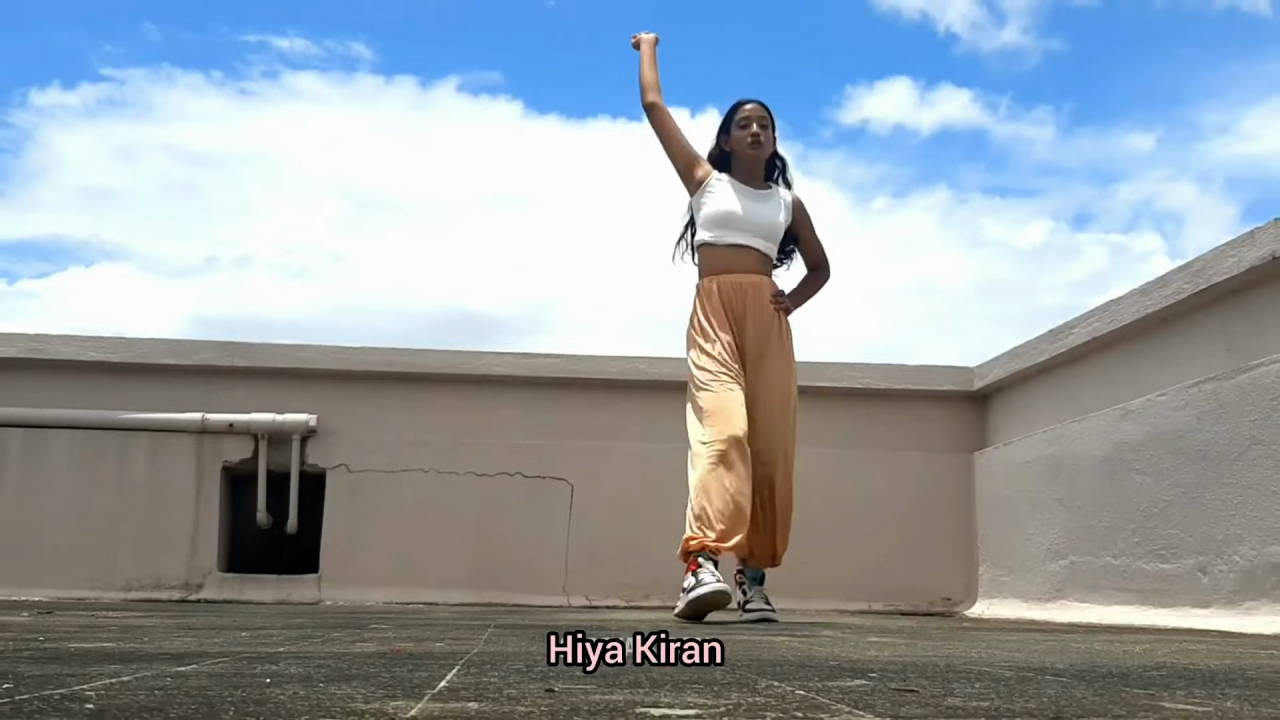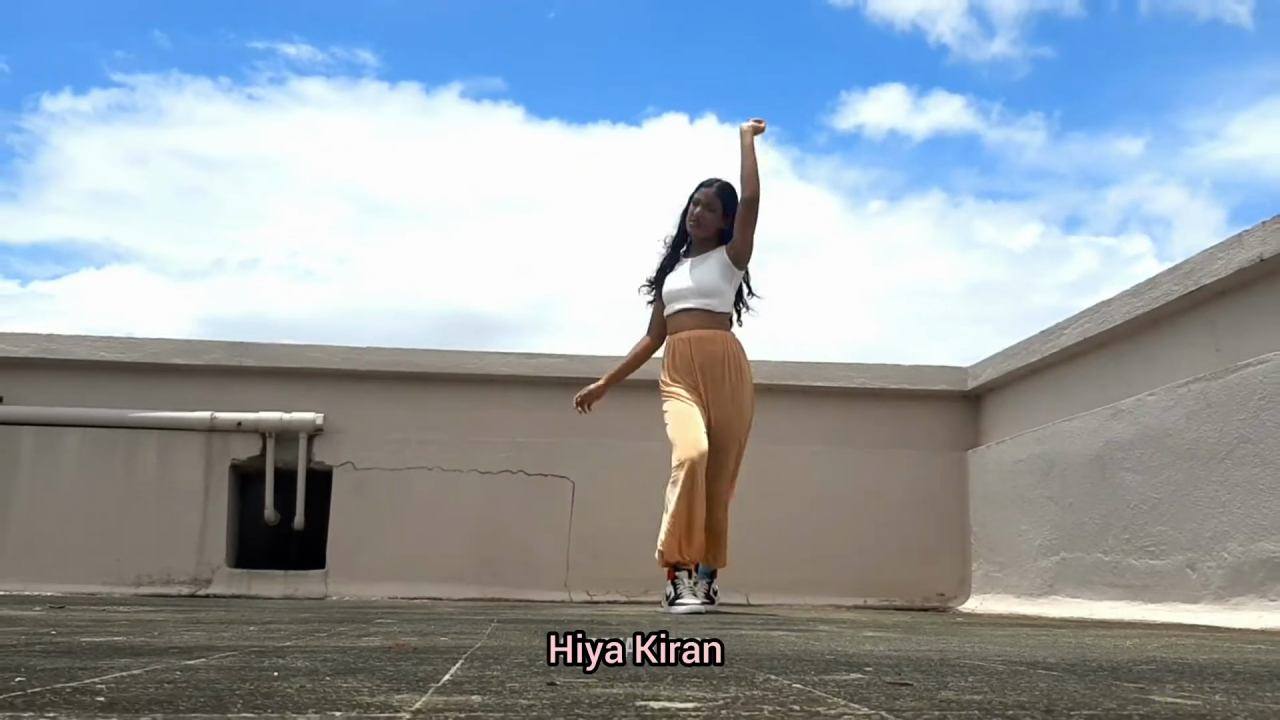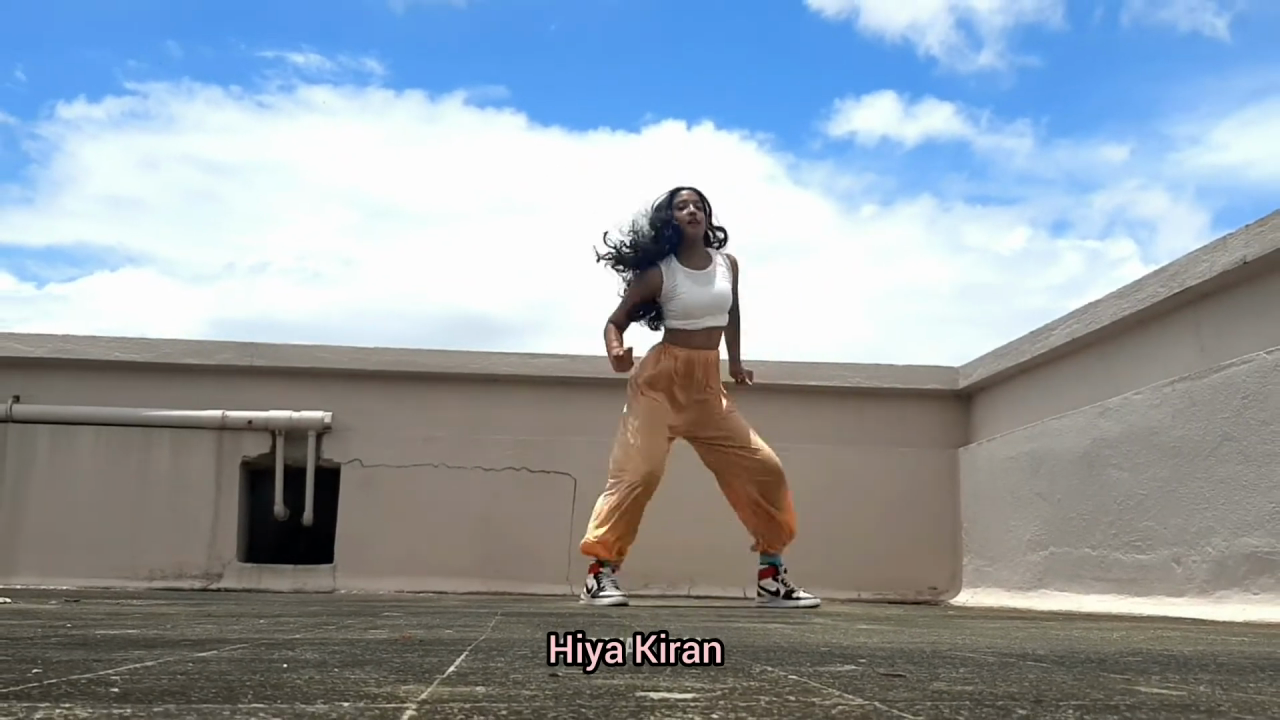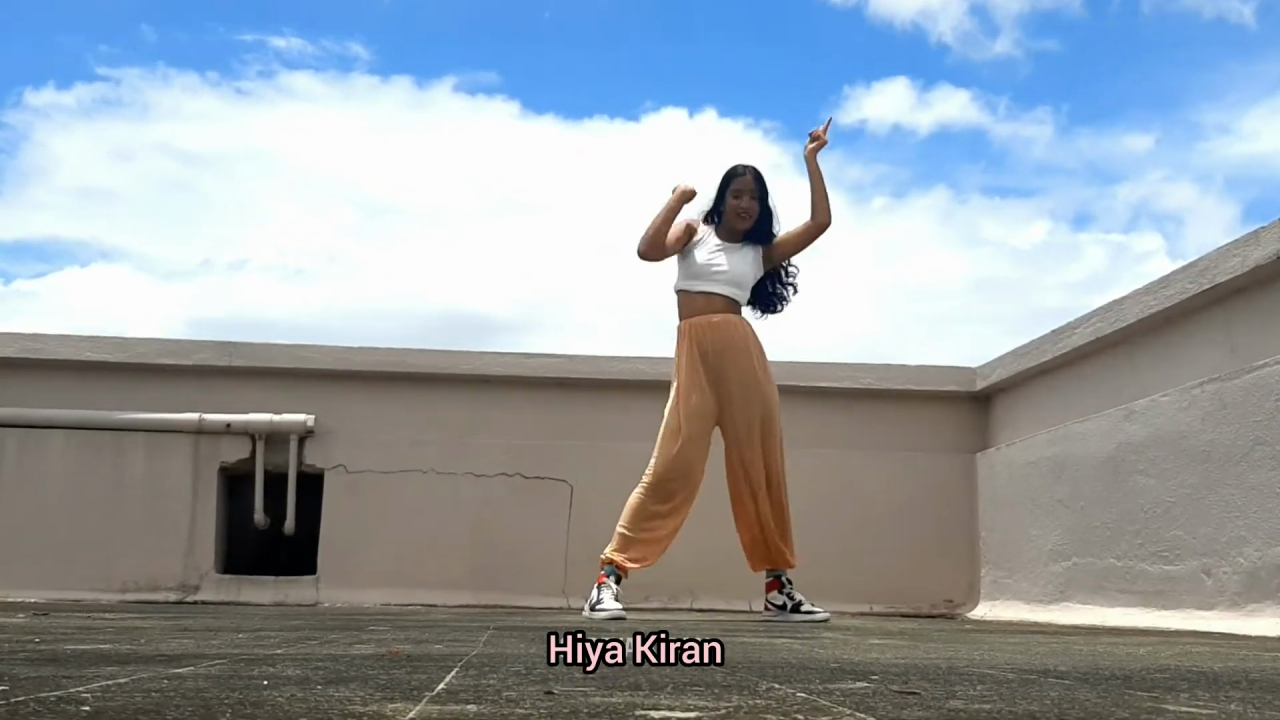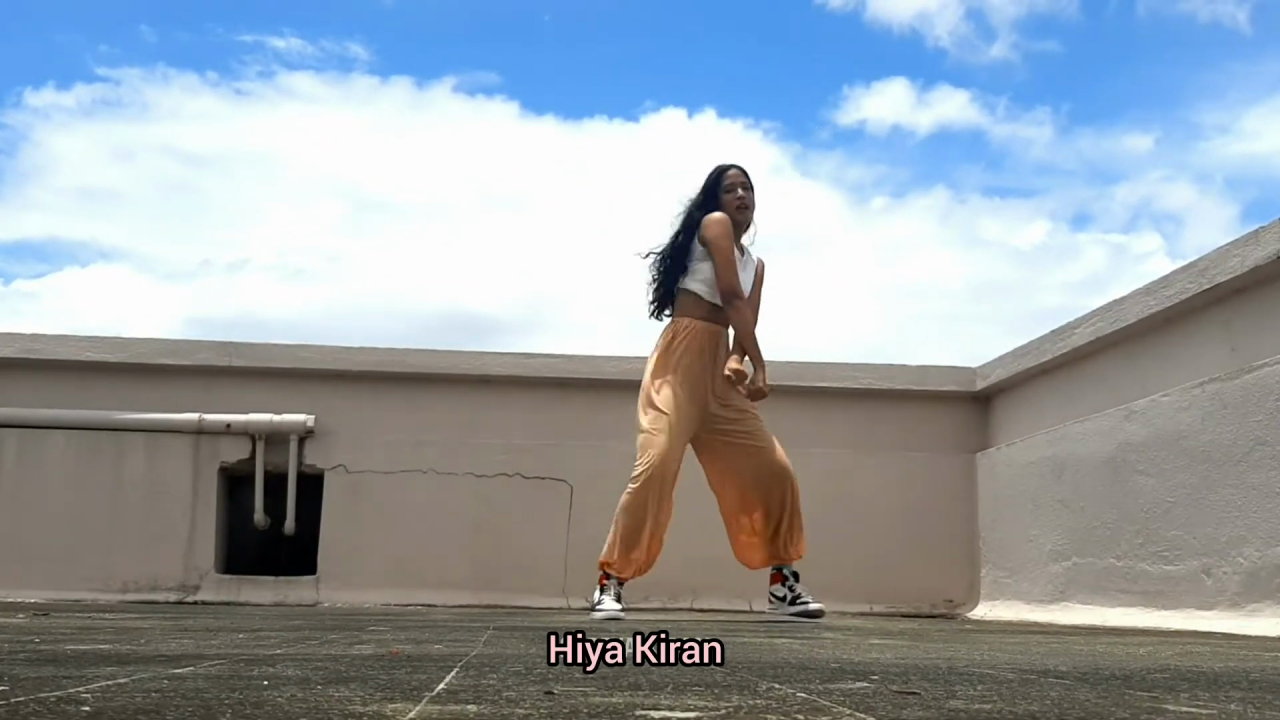
dt=1s
person 1, frame 1
left shoulder: (788, 202)
right shoulder: (704, 179)
left elbow: (820, 269)
right elbow: (655, 106)
left wrist: (791, 299)
right wrist: (648, 49)
left hip: (768, 329)
right hip: (712, 319)
left knee: (771, 448)
right knee: (725, 431)
left ankle: (752, 576)
right ankle: (701, 567)
person 1, frame 2
left shoulder: (732, 256)
right shoulder: (672, 269)
left elbow: (751, 201)
right elbow: (652, 338)
left wrist: (746, 141)
right wrist: (603, 384)
left hip: (725, 366)
right hip: (676, 373)
left knee: (718, 476)
right knee: (690, 455)
left ankle: (705, 575)
right ankle: (679, 573)
person 1, frame 3
left shoulder: (728, 263)
right shoulder: (658, 270)
right elbow: (616, 321)
left wrist: (736, 363)
right wrist: (616, 349)
left hip: (707, 385)
right hip: (661, 381)
left knee: (765, 468)
right knee: (639, 471)
left ankle: (771, 575)
right ankle: (601, 569)
person 1, frame 4
left shoulder: (763, 253)
right shoulder: (693, 231)
left elbow: (821, 223)
right elbow: (648, 250)
left wrist: (812, 160)
right wrist: (678, 196)
left hip: (744, 354)
right hip: (693, 353)
left knee: (761, 470)
right knee: (672, 466)
left ankle: (777, 585)
right ankle: (610, 575)
person 1, frame 5
left shoulder: (756, 264)
right shoulder: (713, 223)
left elbow: (746, 321)
right elbow: (731, 297)
left wrist: (738, 363)
right wrist: (760, 364)
left hip: (723, 364)
right hip: (679, 360)
left knee: (773, 471)
right knee: (655, 468)
left ankle: (783, 581)
right ankle: (610, 580)
